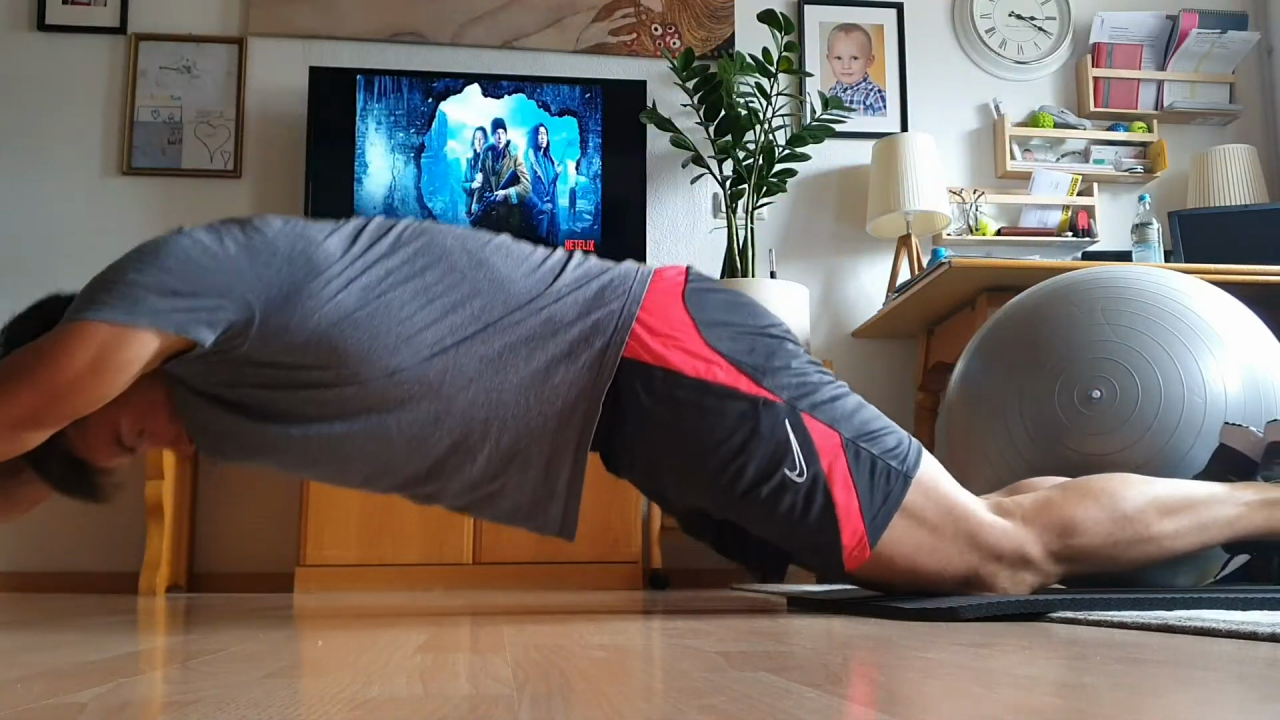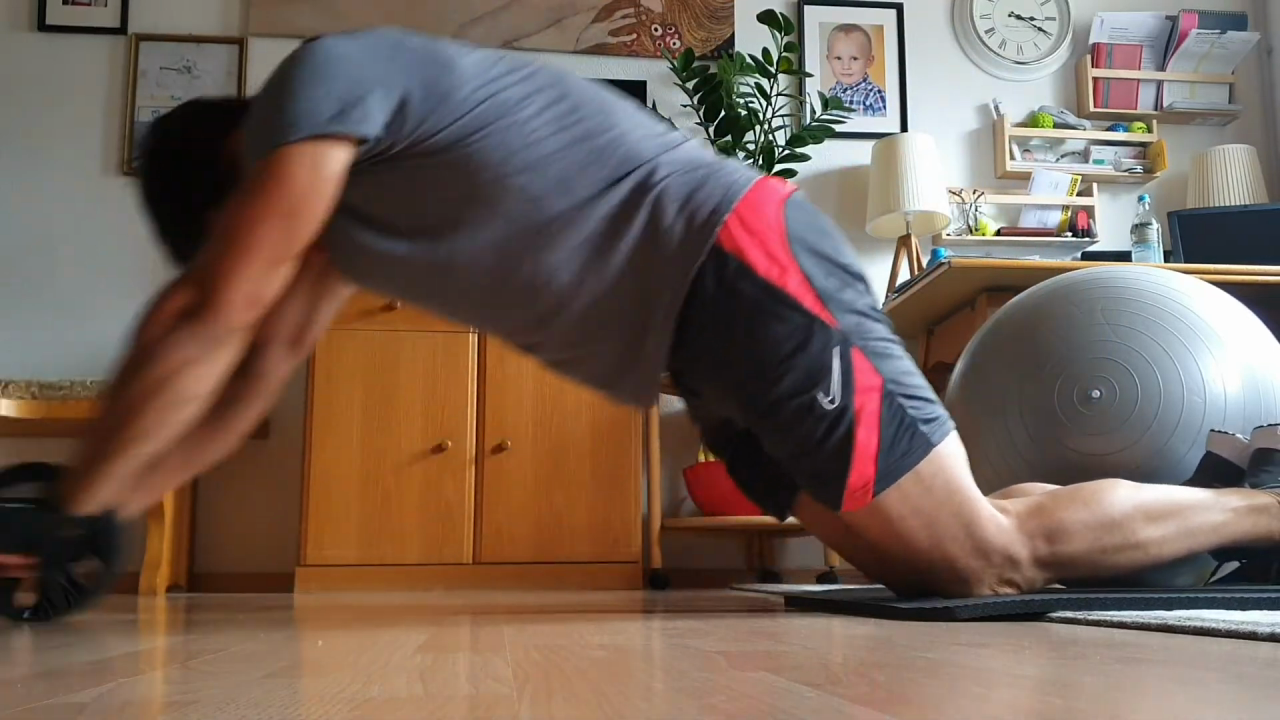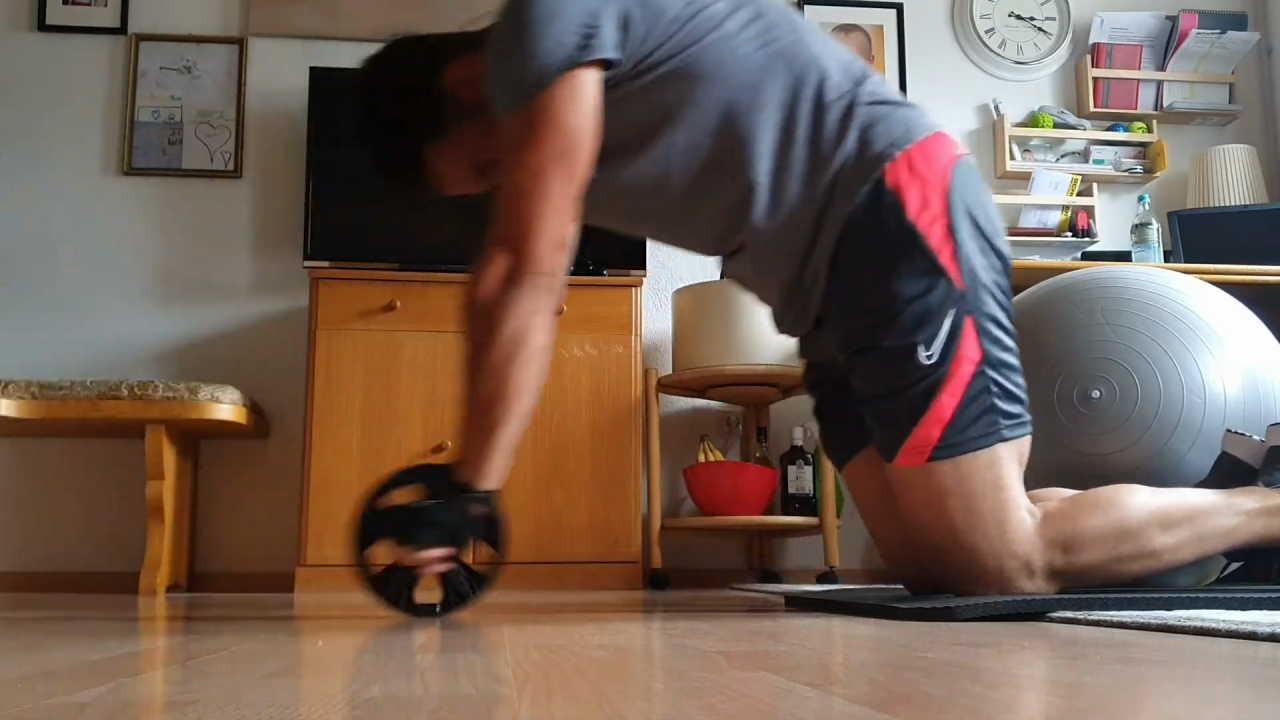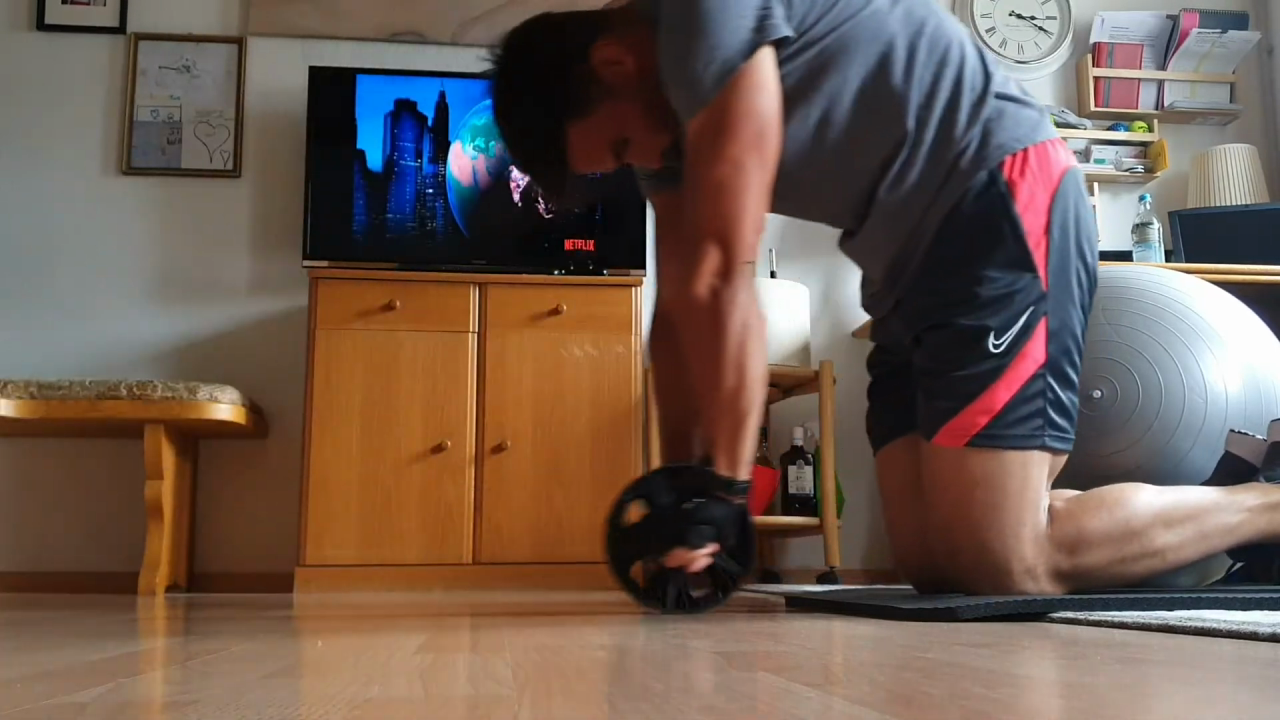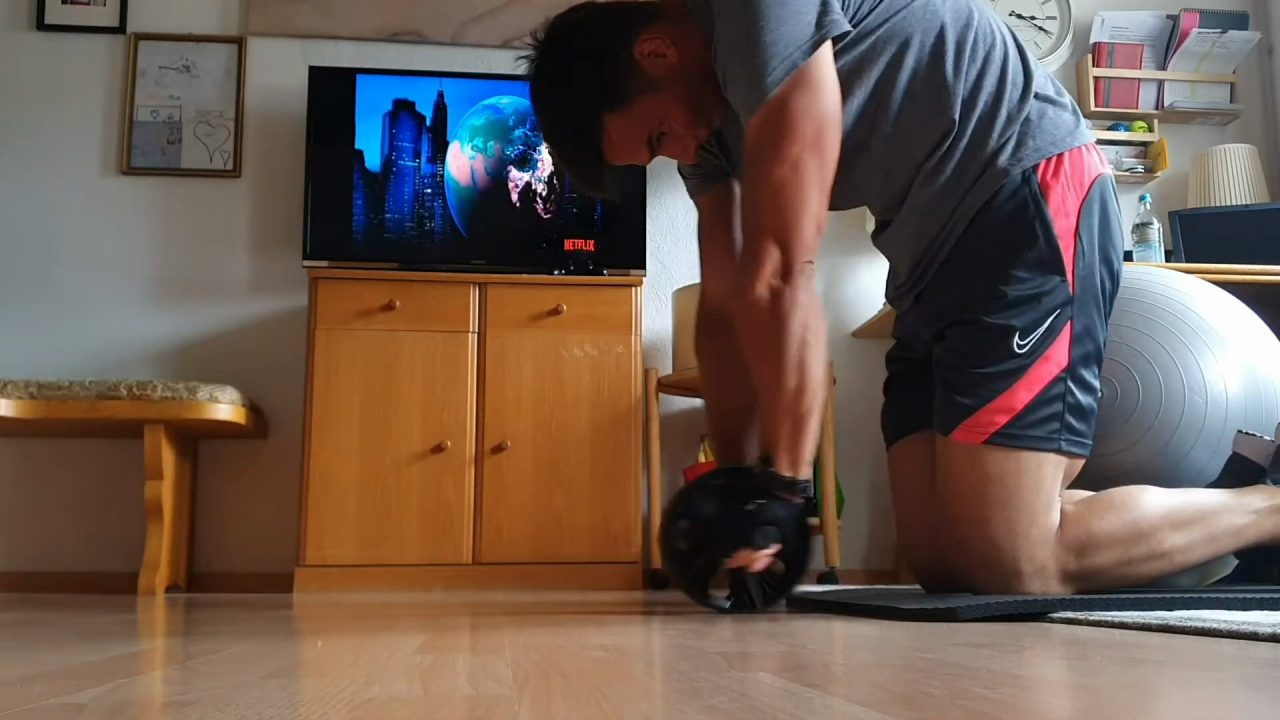
dt=0.5s
person 1, frame 1
left shoulder: (184, 275)
right shoulder: (205, 371)
left hip: (666, 360)
right hip: (652, 401)
left knee: (1002, 552)
right knee: (982, 540)
person 1, frame 2
left shoulder: (328, 79)
right shoulder: (336, 196)
left elbow: (202, 316)
right elbow: (249, 380)
right wrist: (112, 501)
left hip: (746, 264)
right hip: (714, 314)
left knee: (989, 554)
right knee: (933, 560)
person 1, frame 3
right shoulder: (546, 109)
left elbow: (515, 284)
right elbow: (527, 307)
left wrist: (472, 498)
right wrist: (477, 499)
left hip: (903, 209)
right hip: (831, 273)
left knee: (999, 567)
right knee: (929, 561)
person 1, frame 4
right shoulder: (670, 109)
left elbow: (720, 276)
right elbow: (679, 307)
left hip: (1004, 203)
right hip: (916, 256)
left knee: (1003, 567)
right knee: (933, 562)
person 1, frame 5
right shoulder: (708, 112)
left elbow: (779, 274)
right elbow: (726, 304)
right hip: (939, 253)
left knee: (1011, 565)
right knee: (939, 561)
